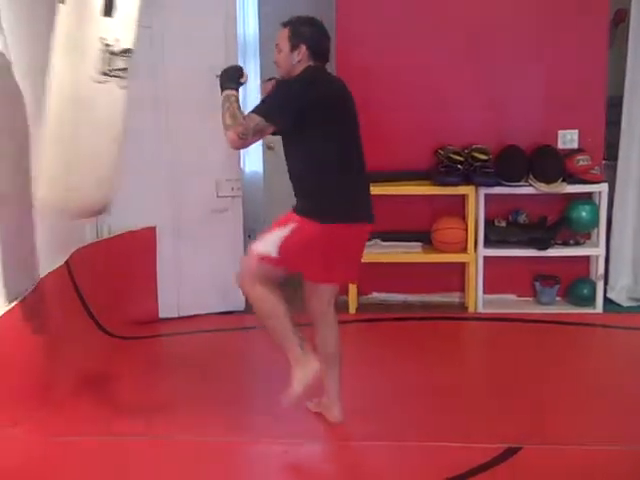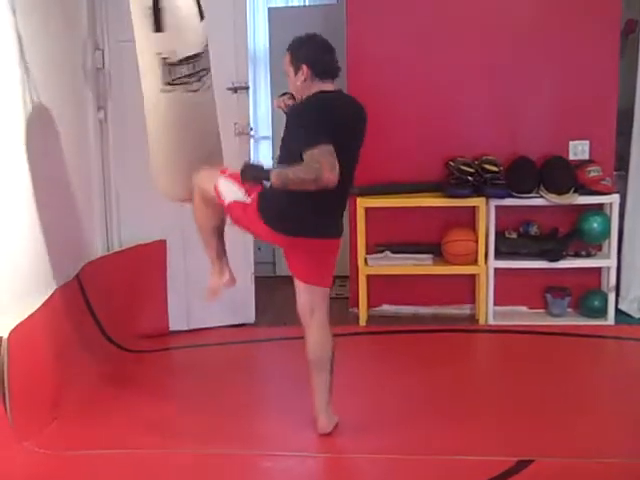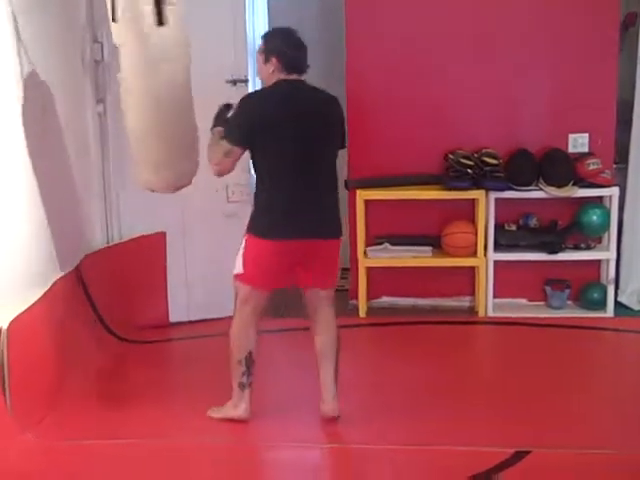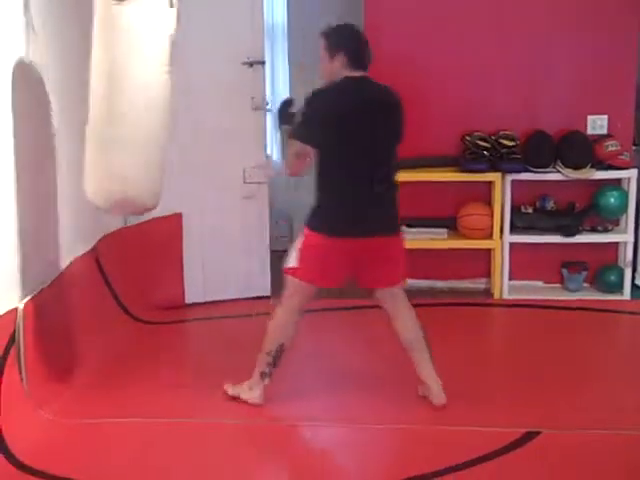
dt=0.4s
person 1, frame 1
left shoulder: (294, 90)
right shoulder: (332, 89)
left elbow: (238, 136)
left wrist: (229, 89)
left hip: (320, 217)
right hip: (355, 218)
left knee: (251, 277)
right knee: (321, 307)
left ankle: (301, 361)
right ankle: (331, 402)
person 1, frame 2
left shoulder: (309, 112)
right shoulder: (354, 111)
left elbow: (324, 173)
left wrist: (266, 175)
left hip: (279, 218)
right hip: (324, 231)
left knee: (205, 181)
right knee: (315, 317)
left ankle: (220, 272)
right ankle: (324, 415)
person 1, frame 3
left shoulder: (256, 104)
right shoulder: (329, 104)
left elbow: (220, 165)
left wrist: (220, 125)
left hip: (272, 228)
right hip: (323, 228)
left knee: (247, 312)
right knee: (322, 310)
left ankle: (239, 401)
right ankle: (329, 398)
person 1, frame 4
left shoulder: (324, 100)
right shoulder: (390, 101)
left elbow: (296, 166)
left wrist: (289, 125)
left hip: (333, 225)
right hip: (383, 224)
left knee: (292, 302)
right knee: (396, 301)
left ankle: (257, 384)
right ankle: (433, 385)
